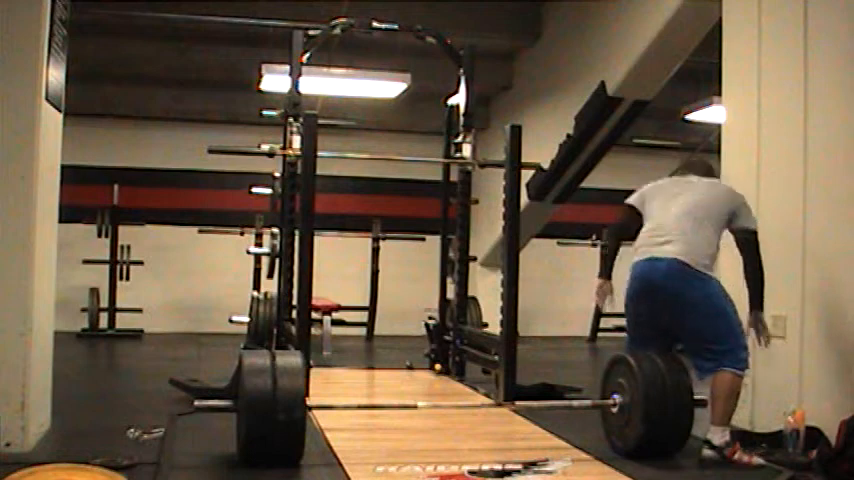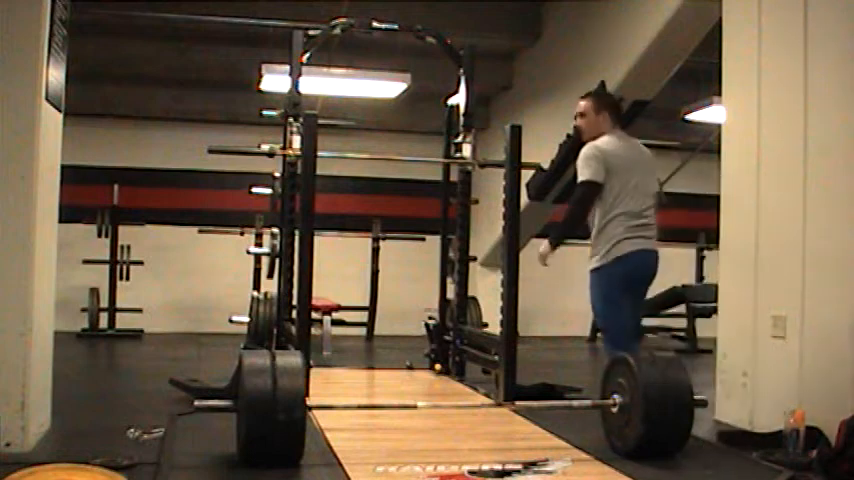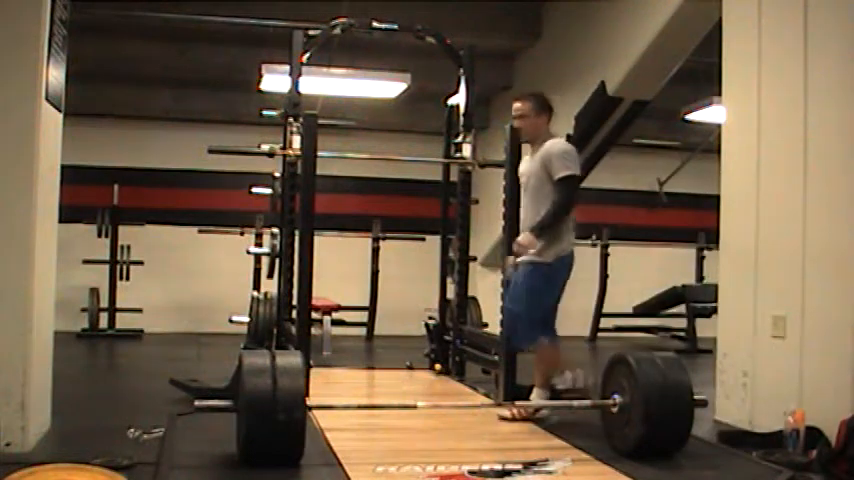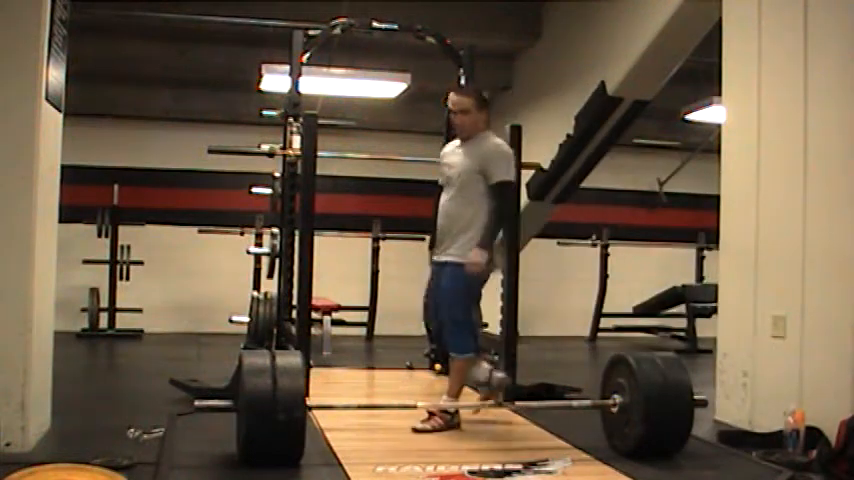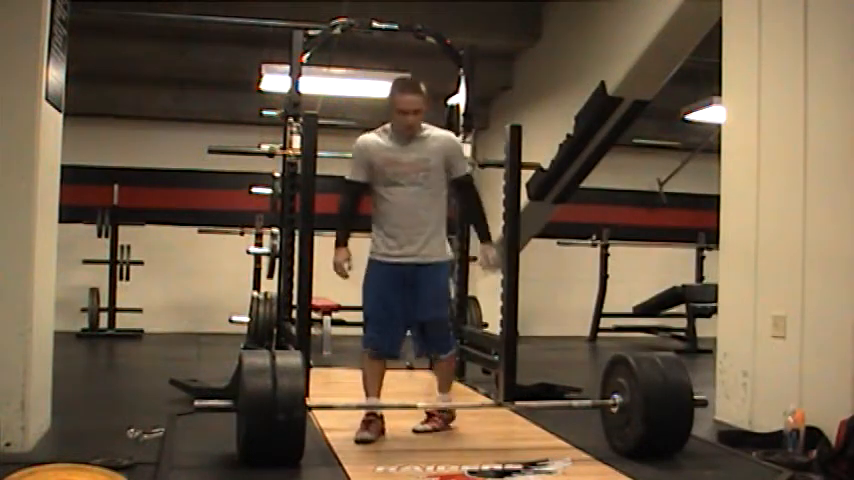
dt=0.7s
person 1, frame 1
left shoulder: (655, 187)
right shoulder: (731, 196)
left elbow: (618, 229)
right elbow: (751, 256)
left wrist: (605, 275)
right wrist: (756, 312)
left hip: (644, 269)
right hip: (688, 272)
left knee: (644, 353)
right knee: (729, 353)
right ankle: (718, 440)
person 1, frame 2
left shoulder: (596, 150)
right shoulder: (643, 153)
left elbow: (582, 202)
left wrist: (552, 242)
left hip: (614, 253)
right hip: (646, 251)
left knee: (617, 337)
right knee: (628, 329)
person 1, frame 3
left shoulder: (557, 151)
right shoulder: (530, 158)
left elbow: (566, 199)
left wrist: (534, 234)
right wrist: (517, 253)
left hip: (547, 256)
right hip: (533, 256)
left knee: (519, 324)
right knee: (537, 328)
right ankle: (538, 399)
person 1, frame 4
left shoulder: (495, 151)
right shoulder: (450, 150)
left elbow: (503, 203)
left wrist: (483, 248)
right wrist: (434, 245)
left hip: (469, 258)
right hip: (444, 256)
left knee: (457, 328)
right knee: (443, 326)
left ankle: (449, 408)
person 1, frame 5
left shoulder: (446, 143)
right shoulder: (368, 145)
left elbow: (467, 194)
right elbow: (351, 197)
left wrist: (485, 240)
right wrist: (341, 243)
left hip: (432, 259)
right hip: (384, 259)
left knee: (438, 335)
right knee: (376, 337)
left ankle: (444, 407)
right ankle: (373, 413)
